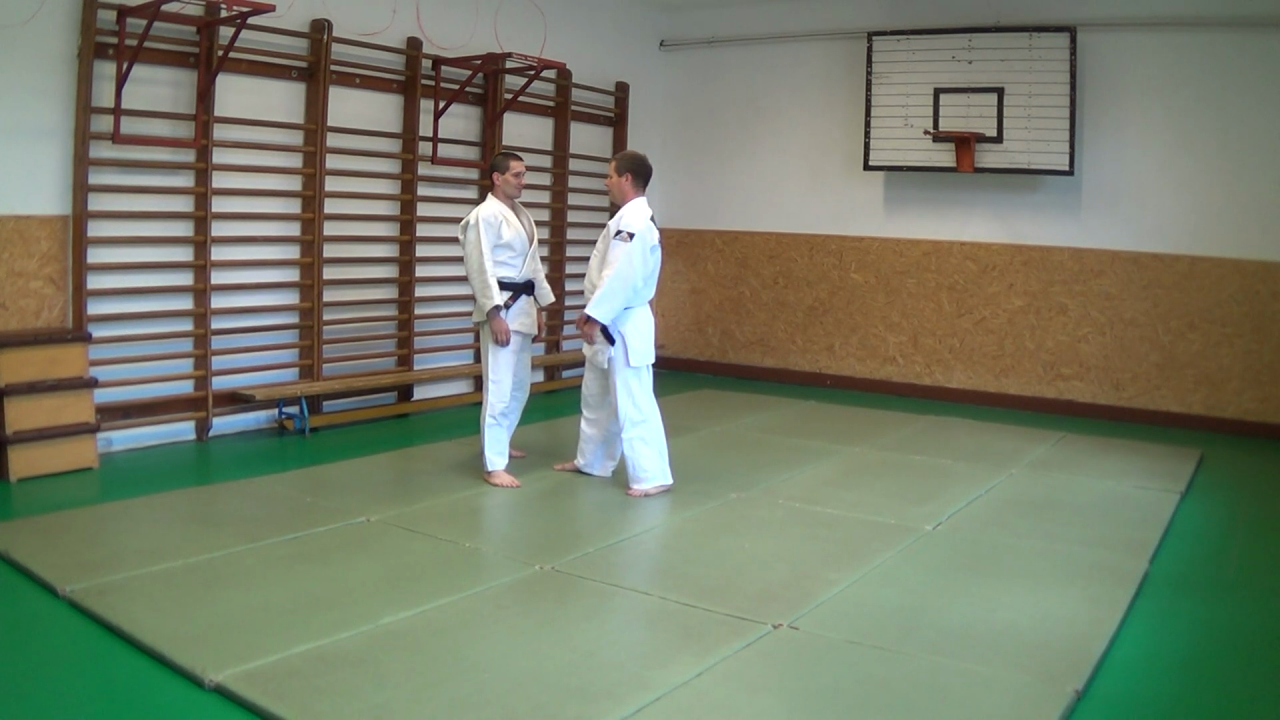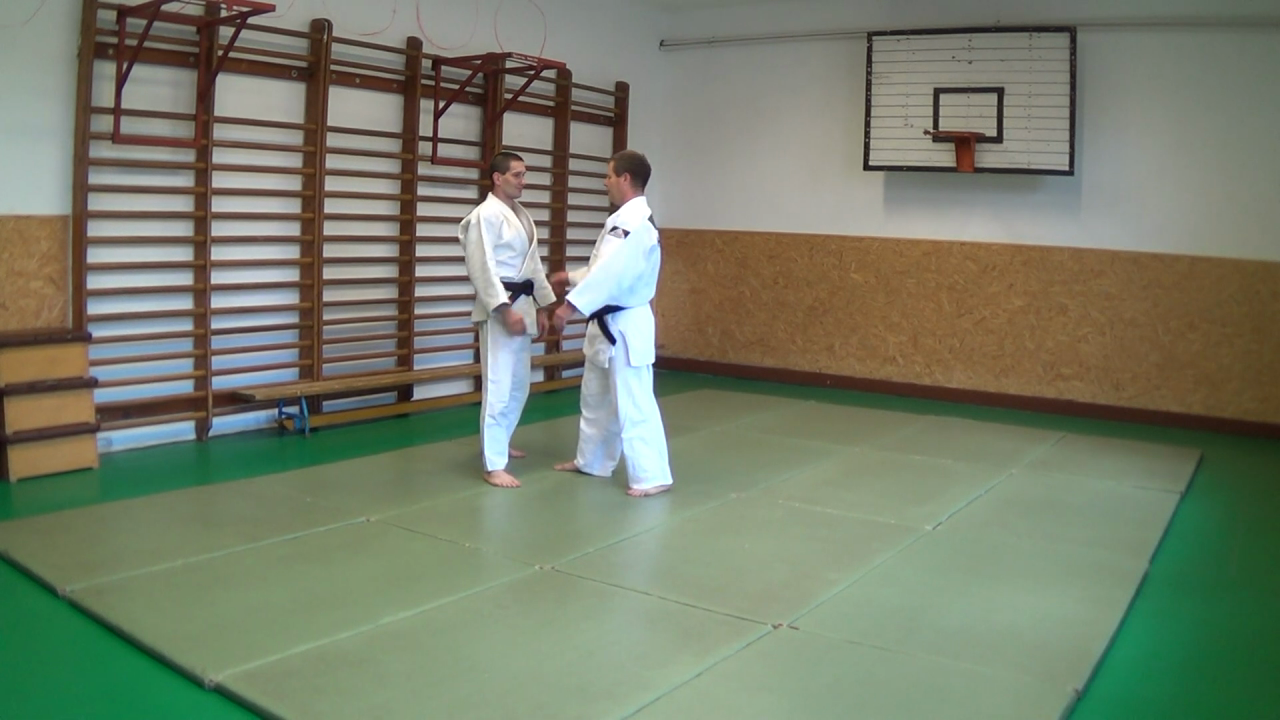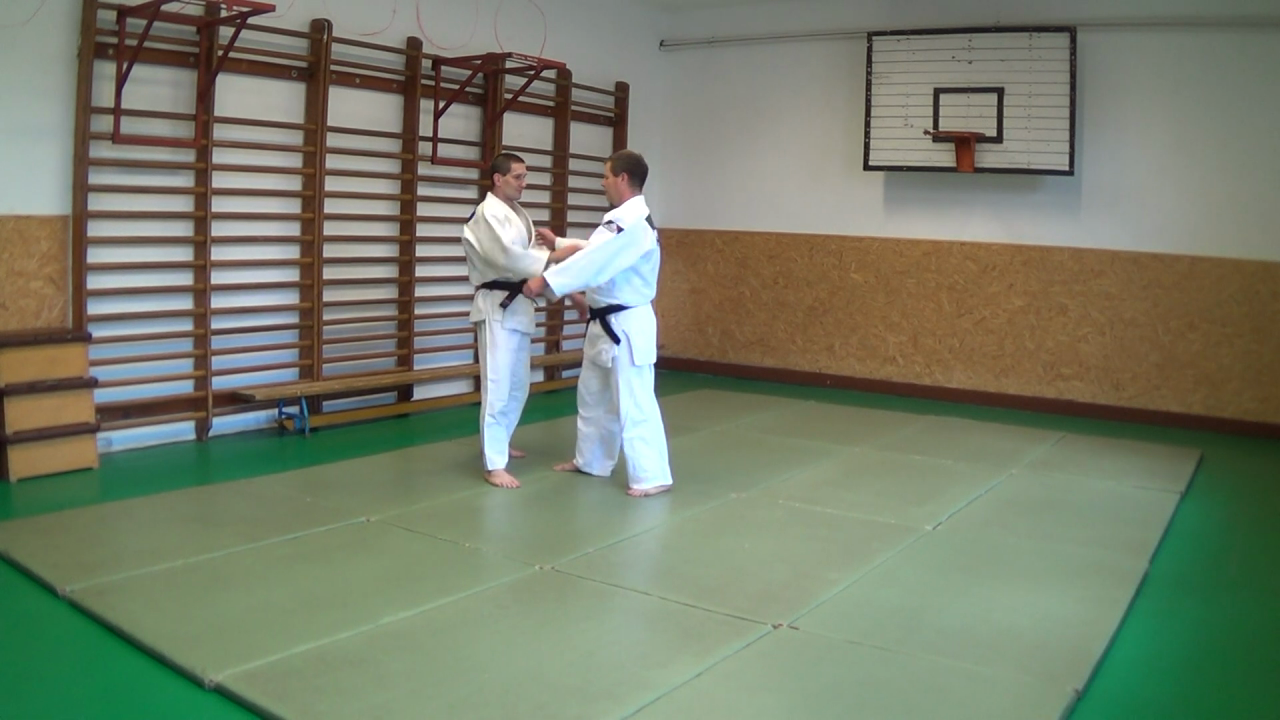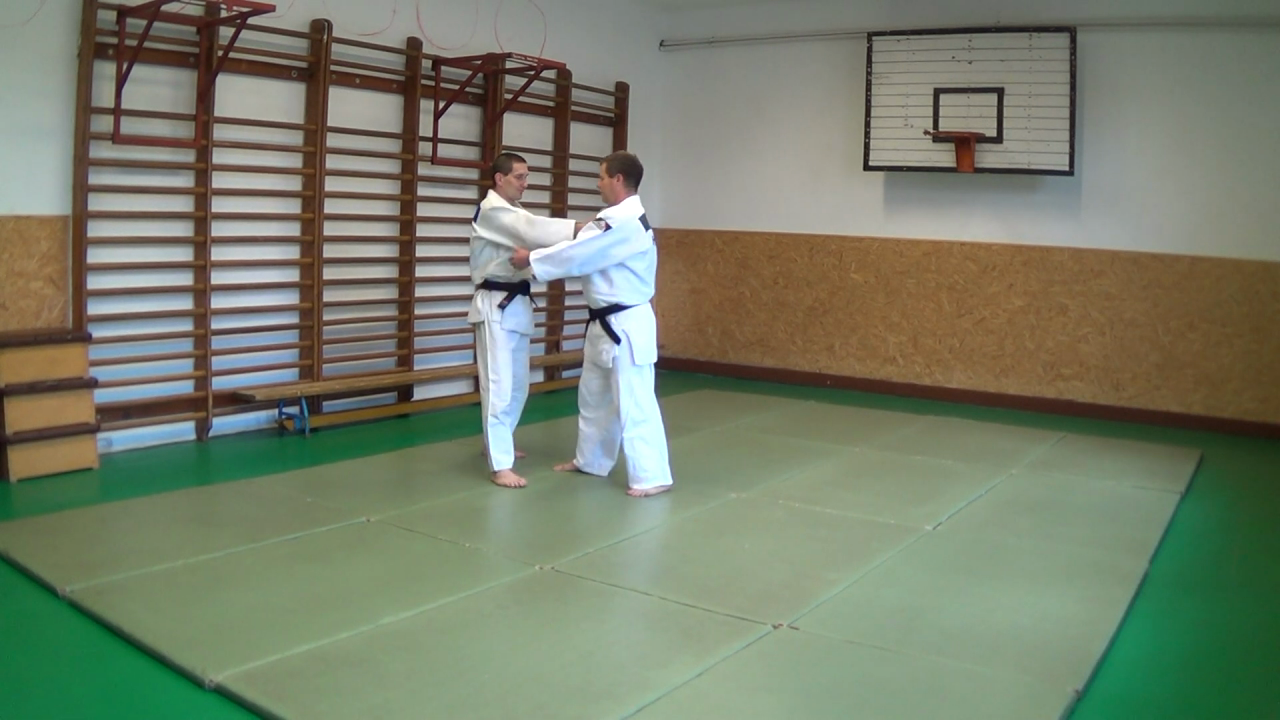
dt=0.2s
person 1, frame 1
left shoulder: (633, 221)
right shoulder: (631, 218)
left elbow: (621, 277)
left wrist: (592, 314)
right wrist: (594, 312)
left hip: (623, 326)
right hip: (612, 323)
left knee: (633, 404)
right knee: (596, 397)
left ankle: (651, 476)
right ankle: (591, 461)
person 1, frame 2
left shoulder: (632, 221)
right shoulder: (630, 218)
left elbow: (609, 271)
left wrist: (571, 301)
right wrist: (572, 278)
left hip: (624, 325)
right hip: (609, 324)
left knee: (633, 404)
right knee: (596, 396)
left ankle: (651, 476)
right ankle: (591, 461)
person 1, frame 3
left shoulder: (629, 221)
right shoulder: (627, 218)
left elbow: (594, 261)
right elbow: (593, 252)
left wrist: (547, 279)
right wrist: (558, 243)
left hip: (626, 326)
right hip: (607, 324)
left knee: (634, 403)
right knee: (593, 395)
left ankle: (651, 476)
right ankle: (591, 460)
person 1, frame 4
left shoulder: (622, 222)
right shoulder: (625, 218)
left elbow: (577, 256)
right elbow: (586, 252)
left wrist: (531, 258)
right wrist: (541, 252)
left hip: (626, 325)
right hip: (608, 324)
left knee: (634, 402)
right knee: (595, 396)
left ankle: (651, 476)
right ankle: (591, 460)
person 2, frame 1
left shoulder: (521, 215)
right shoulder: (484, 216)
right elbow: (480, 270)
left wrist: (539, 307)
right wrist: (495, 314)
left hip: (523, 306)
right hip: (500, 308)
left knee: (519, 384)
right knee: (499, 386)
left ankle: (500, 443)
right ankle: (494, 465)
person 2, frame 2
left shoulder: (521, 215)
right shoulder: (486, 215)
left elbow: (533, 263)
right elbow: (483, 268)
left wrist: (543, 305)
right wrist: (506, 309)
left hip: (521, 306)
right hip: (498, 308)
left knee: (518, 383)
right knee: (499, 386)
left ankle: (499, 443)
right ankle: (493, 465)
person 2, frame 3
left shoulder: (518, 215)
right shoulder: (489, 213)
left elbow: (535, 255)
right elbow: (509, 256)
right wrist: (557, 255)
left hip: (519, 305)
right hip: (496, 306)
left knee: (517, 384)
right knee: (497, 385)
left ankle: (497, 443)
right ankle: (495, 465)
person 2, frame 4
left shoulder: (516, 213)
right shoulder: (492, 210)
left elbow: (540, 242)
right elbow: (537, 229)
right wrist: (580, 228)
left hip: (517, 304)
right hip: (496, 307)
left knee: (517, 384)
right knee: (499, 386)
left ankle: (497, 443)
right ankle: (500, 466)
